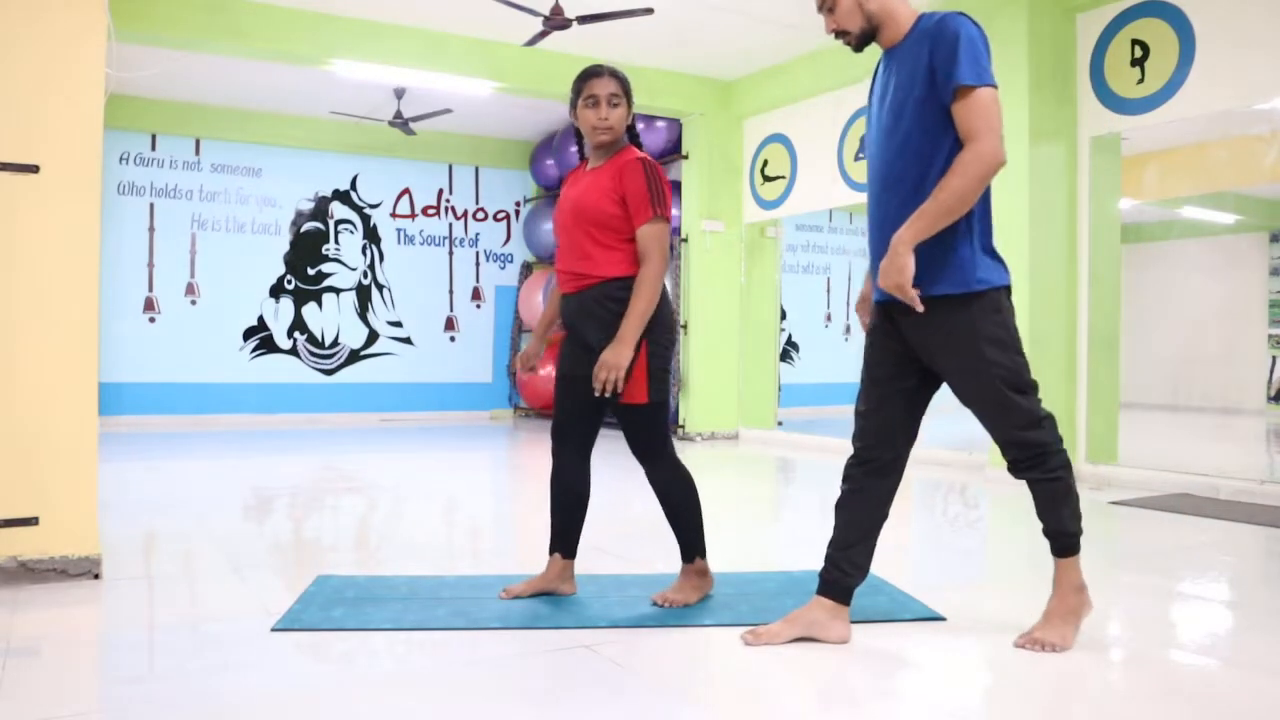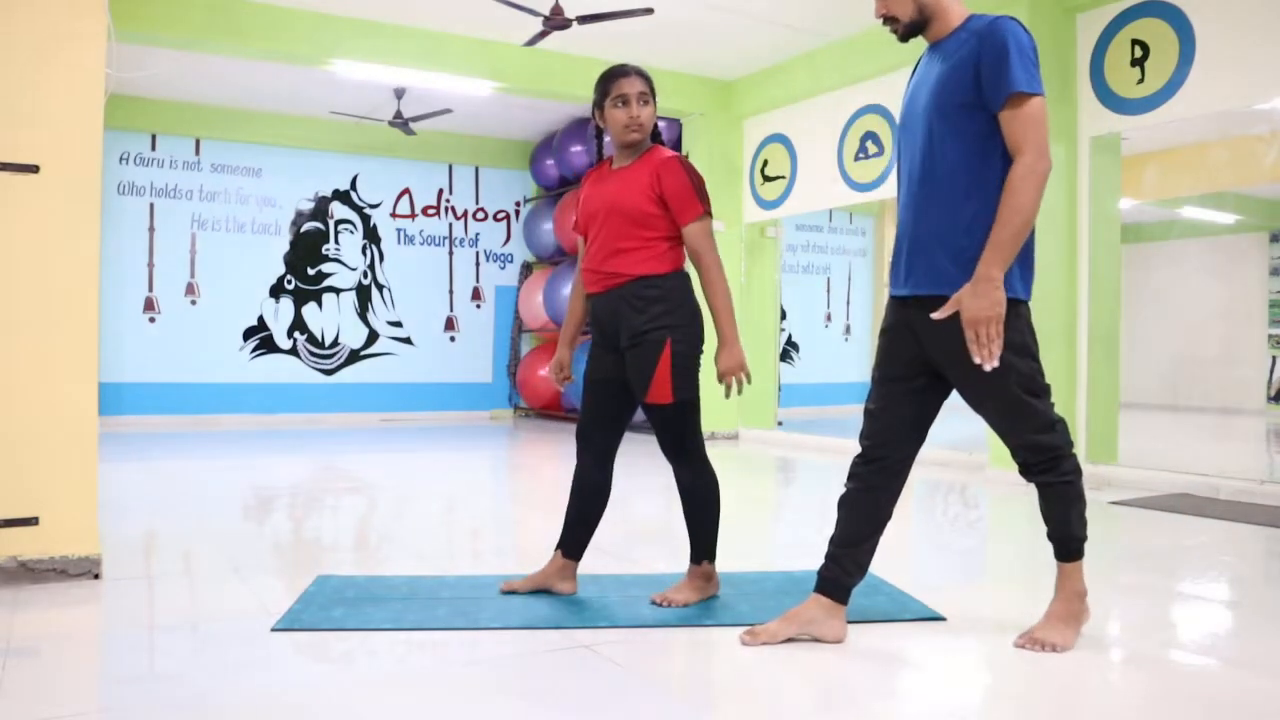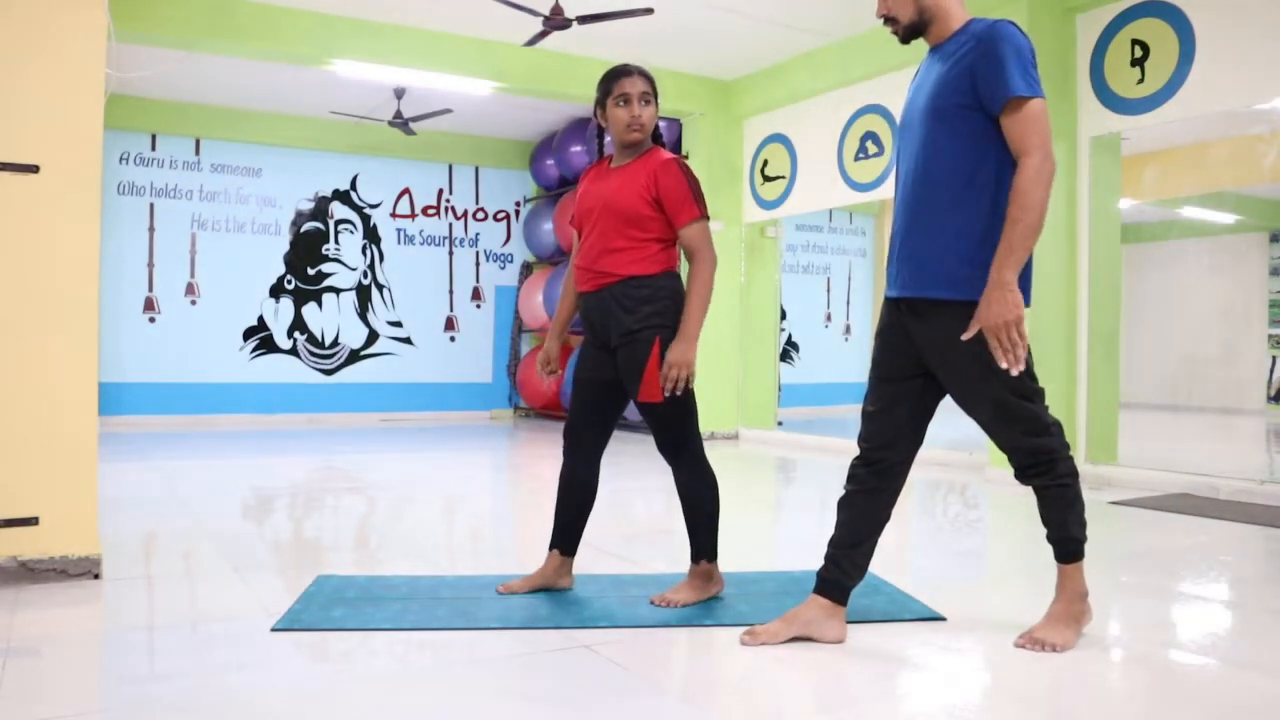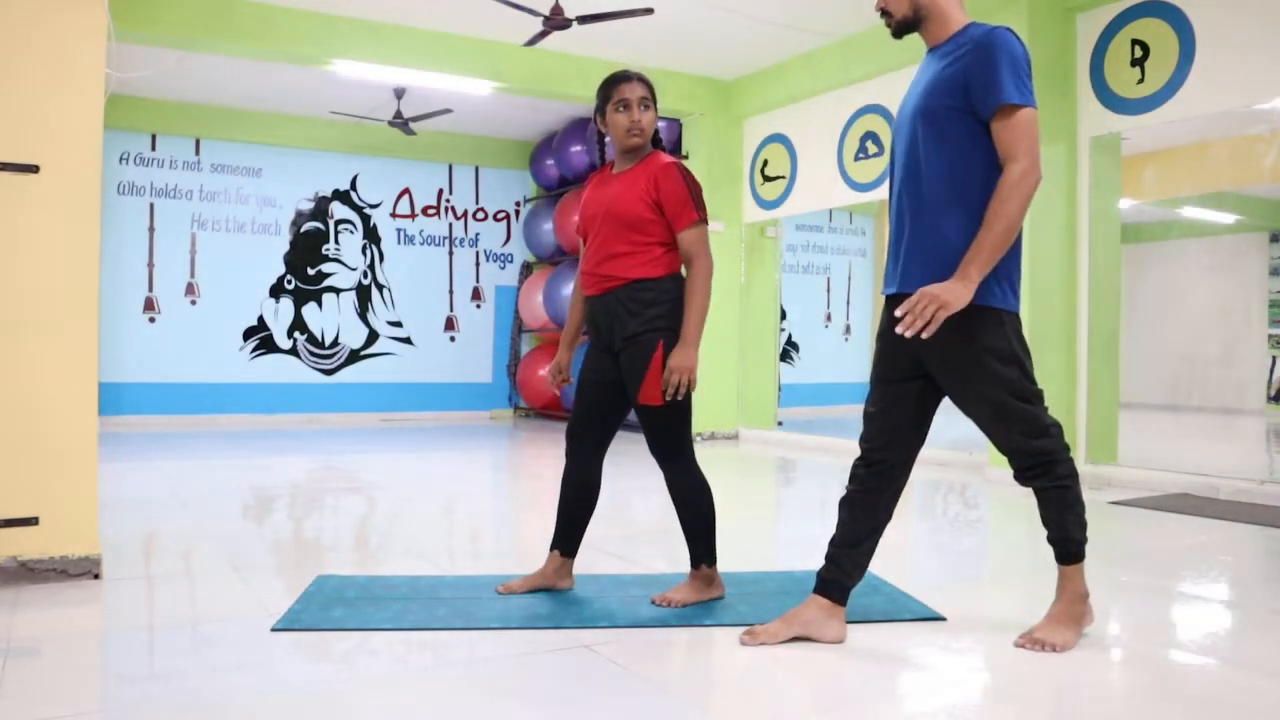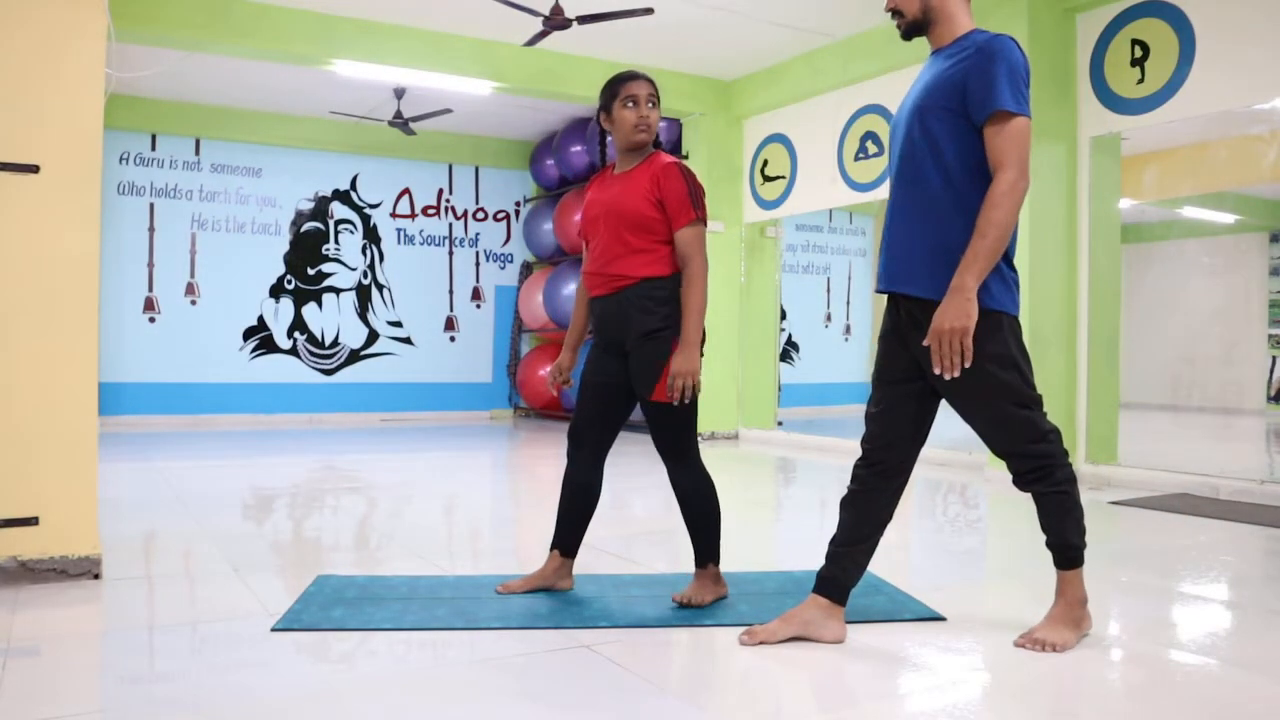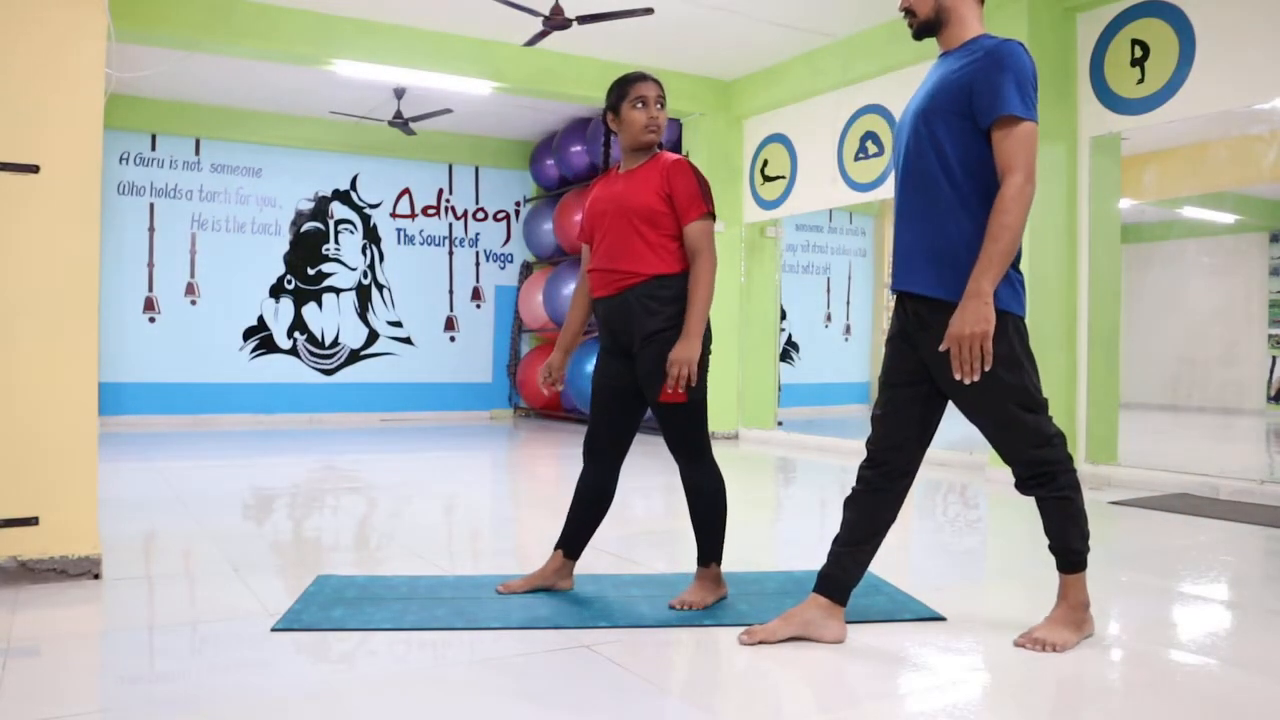
dt=0.4s
person 1, frame 1
right shoulder: (884, 69)
left elbow: (985, 150)
left wrist: (905, 243)
right wrist: (875, 275)
left hip: (962, 291)
right hip: (901, 299)
left knee: (1026, 438)
right knee: (872, 452)
left ankle: (1070, 588)
right ankle: (830, 604)
person 1, frame 2
right shoulder: (925, 65)
left elbow: (1032, 160)
left wrist: (988, 278)
left hip: (977, 298)
right hip: (914, 298)
left knee: (1039, 444)
right knee: (880, 450)
left ankle: (1071, 593)
right ankle: (828, 603)
person 1, frame 3
right shoulder: (929, 67)
left elbow: (1036, 163)
left wrist: (1003, 284)
left hip: (974, 301)
right hip: (908, 301)
left knee: (1035, 447)
right knee: (877, 454)
left ankle: (1072, 594)
right ankle: (827, 604)
person 1, frame 4
right shoulder: (931, 67)
left elbow: (1022, 171)
left wrist: (964, 279)
left hip: (970, 304)
right hip: (909, 301)
left knee: (1034, 448)
right knee: (879, 456)
left ankle: (1073, 596)
right ankle: (827, 605)
person 1, frame 5
left shoulder: (991, 54)
right shoulder: (933, 70)
left elbow: (1010, 179)
left wrist: (962, 290)
left hip: (968, 306)
right hip: (908, 304)
left knee: (1031, 451)
right knee: (880, 457)
left ankle: (1072, 599)
right ankle: (826, 604)
person 1, frame 6
left shoulder: (999, 59)
right shoulder: (939, 74)
left elbow: (1017, 183)
left wrist: (978, 295)
left hip: (972, 307)
right hip: (917, 307)
left knee: (1036, 455)
right knee: (886, 459)
left ankle: (1074, 602)
right ankle: (826, 605)
person 2, frame 1
left shoulder: (638, 169)
right shoulder: (573, 180)
left elbow: (654, 263)
left wrist: (625, 343)
right wrist: (541, 334)
left hip: (630, 320)
right hip: (582, 325)
left knee: (651, 449)
right knee: (567, 446)
left ankle: (697, 570)
right ankle: (560, 568)
person 2, frame 2
left shoulder: (669, 168)
right shoulder: (592, 182)
left elbow: (706, 257)
left wrist: (728, 341)
right wrist: (566, 342)
left hip: (660, 316)
right hip: (609, 325)
left knee: (681, 447)
right knee: (592, 445)
left ankle: (703, 573)
right ankle: (562, 567)
person 2, frame 3
left shoulder: (667, 169)
right shoulder: (591, 178)
left elbow: (702, 256)
left wrist: (687, 339)
right wrist: (555, 334)
left hip: (650, 316)
right hip: (601, 324)
left knee: (680, 446)
right knee: (580, 442)
left ankle: (705, 573)
right ankle: (558, 564)
person 2, frame 4
left shoulder: (668, 174)
right shoulder: (595, 185)
left elbow: (699, 262)
left wrist: (688, 345)
right wrist: (566, 344)
left hip: (654, 321)
right hip: (607, 328)
left knee: (671, 450)
right knee: (582, 443)
left ankle: (705, 576)
right ankle: (558, 565)
person 2, frame 5
left shoulder: (671, 174)
right shoulder: (597, 187)
left elbow: (694, 263)
left wrist: (689, 347)
right wrist: (570, 347)
left hip: (659, 322)
right hip: (611, 330)
left knee: (678, 451)
right knee: (584, 445)
left ankle: (709, 575)
right ankle: (558, 565)
person 2, frame 6
left shoulder: (676, 171)
right shoulder: (600, 189)
left elbow: (703, 256)
right elbow: (588, 275)
left wrist: (693, 337)
right wrist: (562, 349)
left hip: (665, 320)
right hip: (616, 330)
left knee: (690, 449)
right knee: (600, 449)
left ankle: (710, 576)
right ankle: (560, 565)
